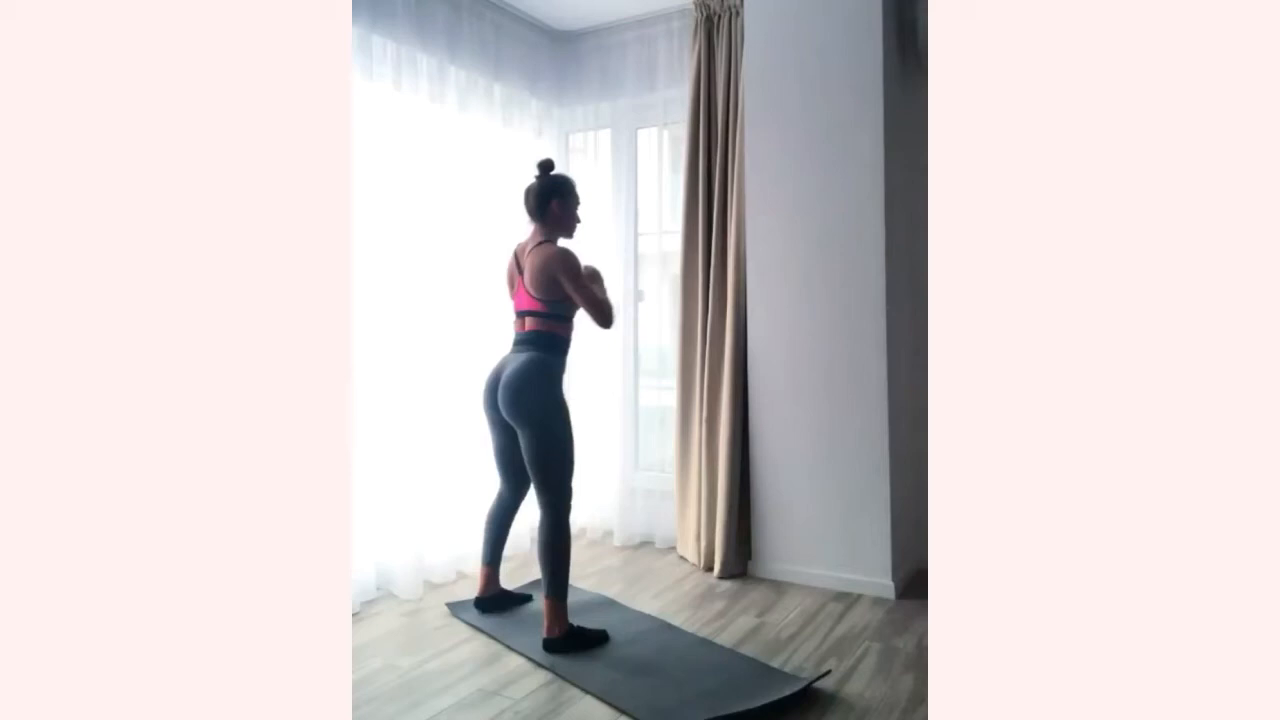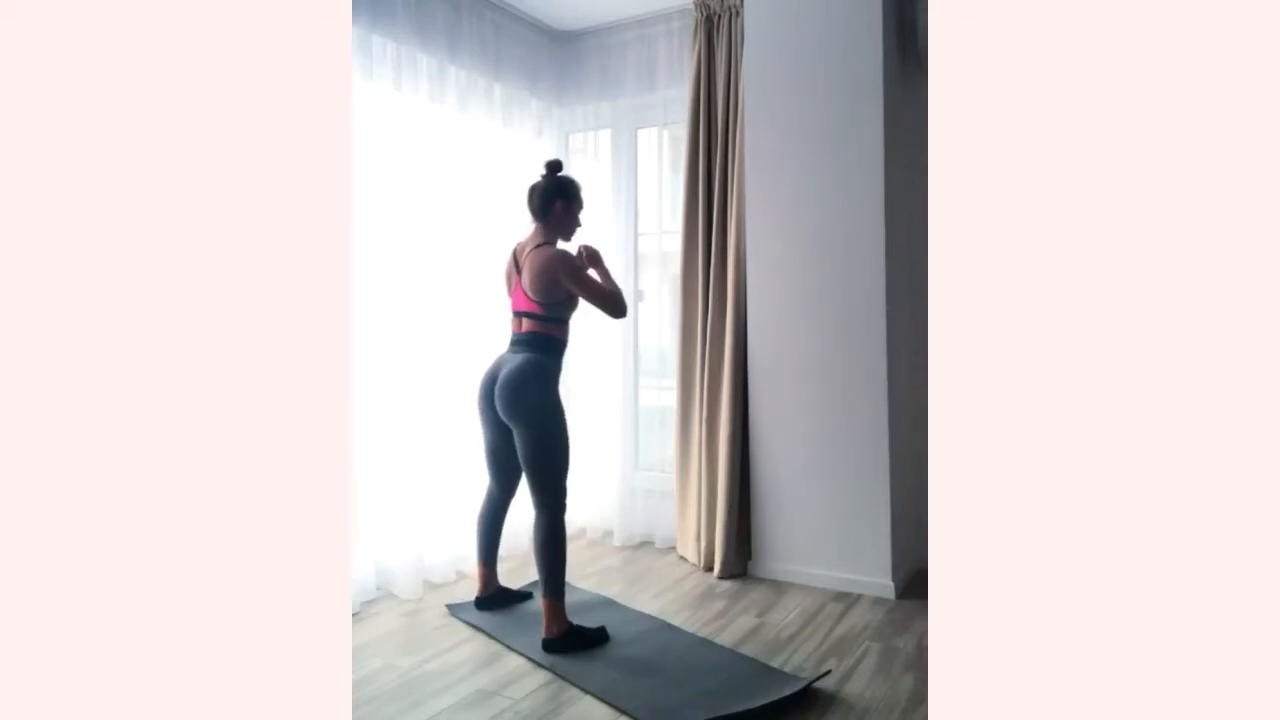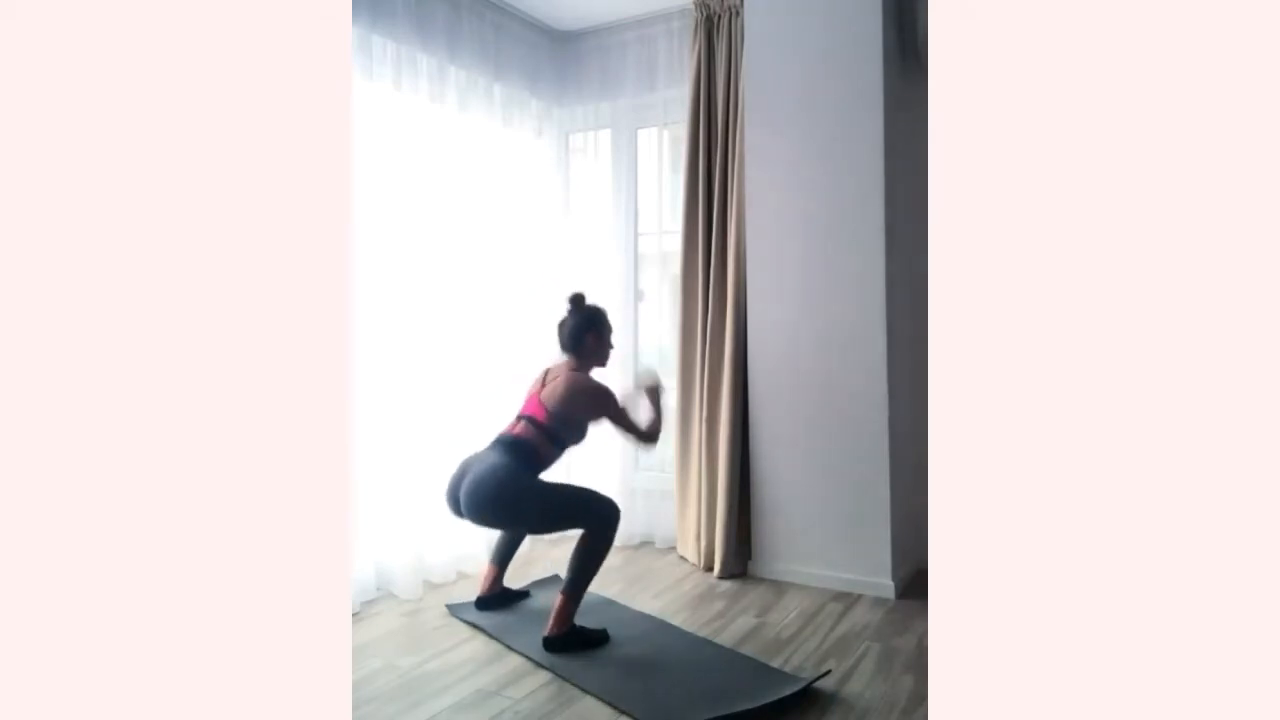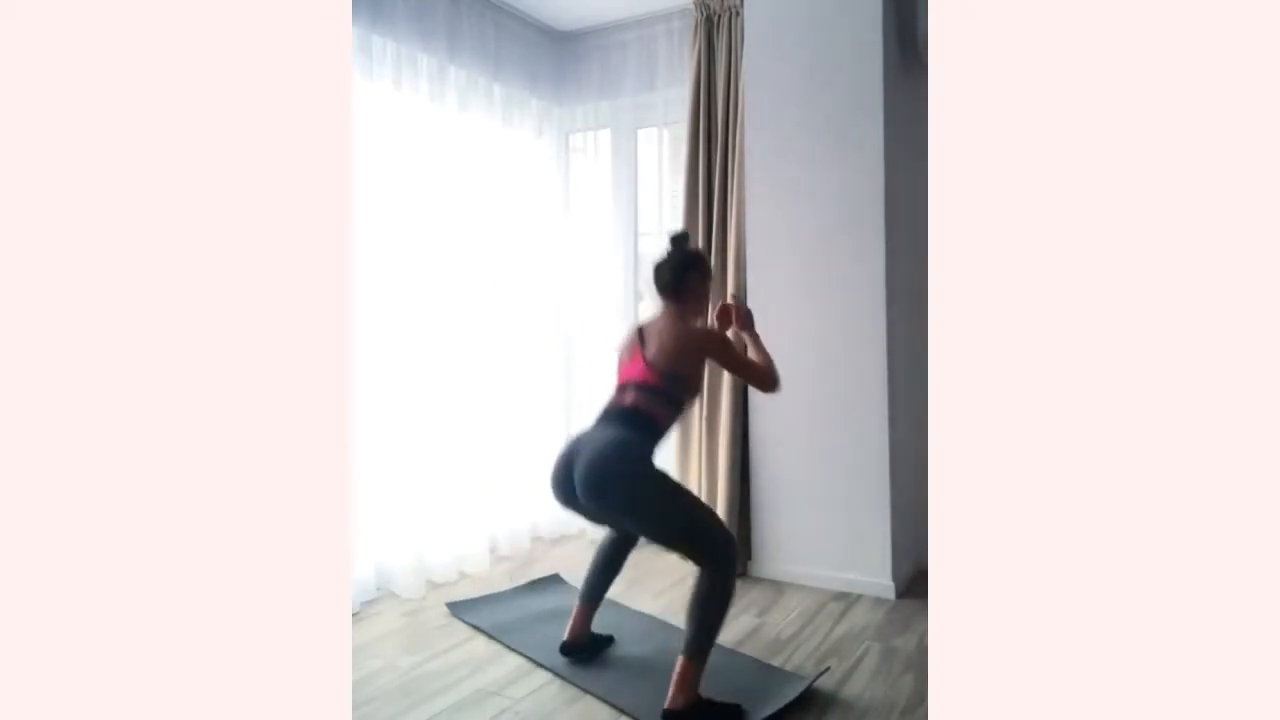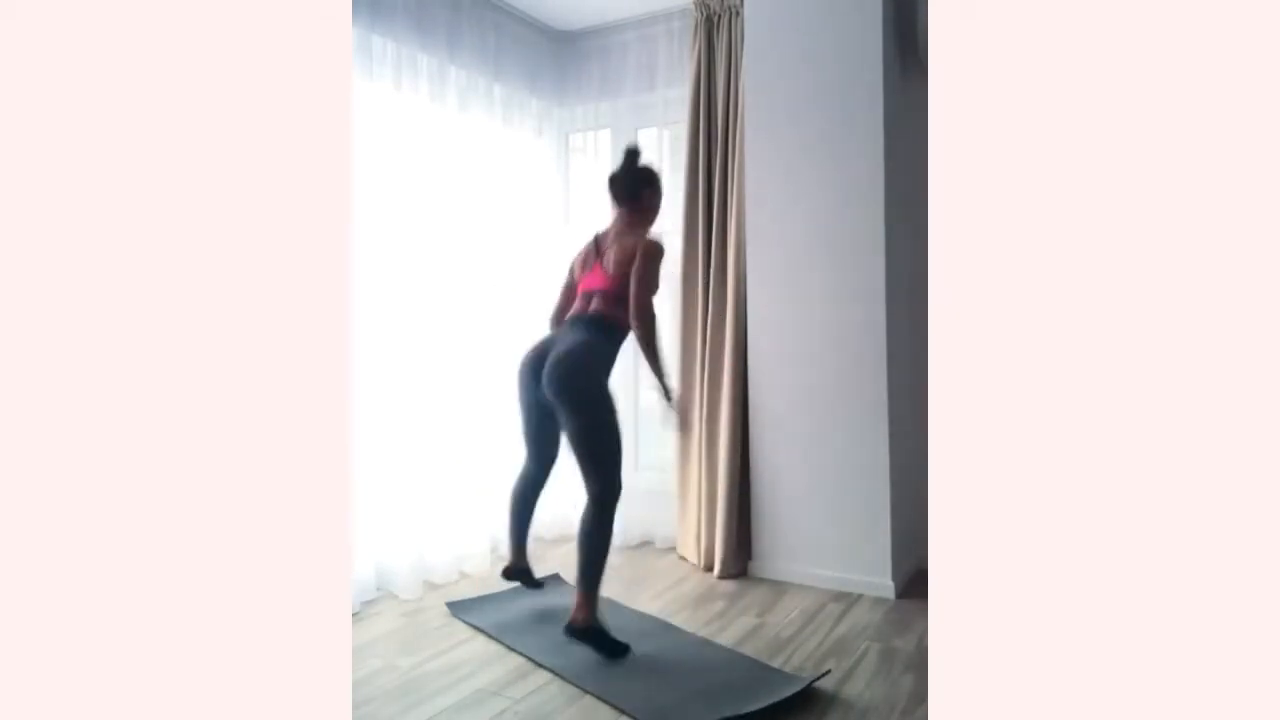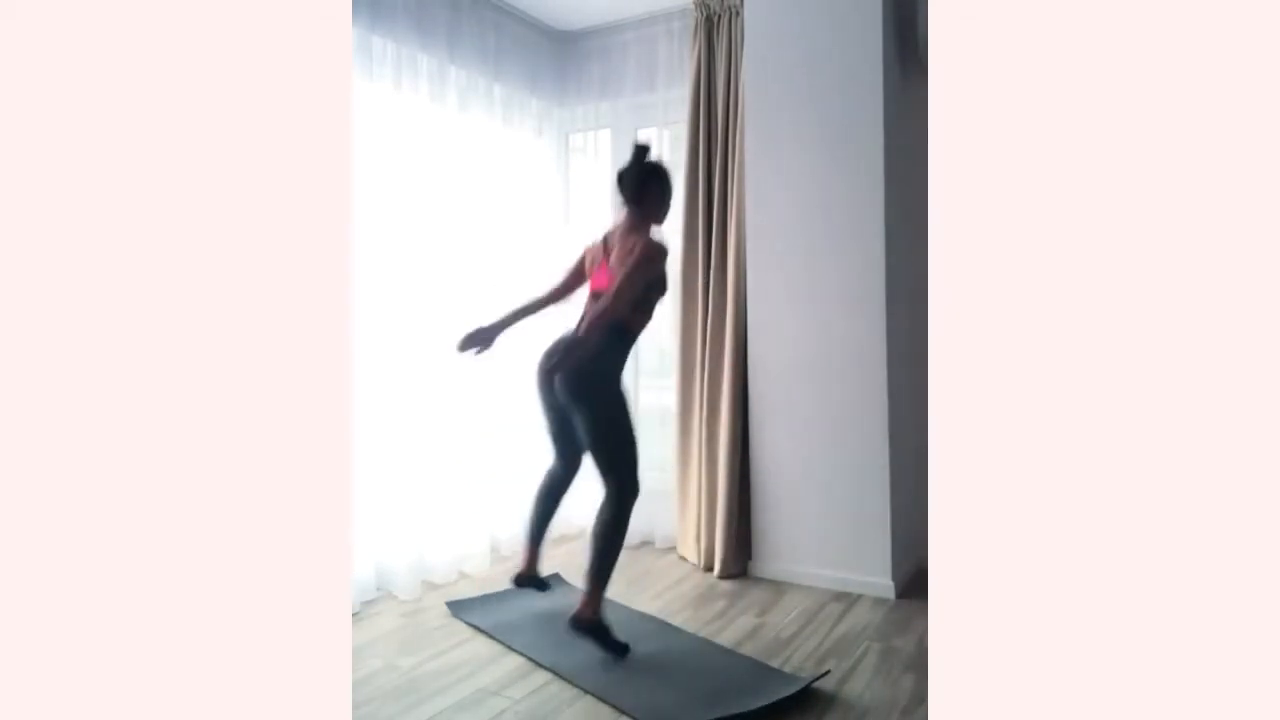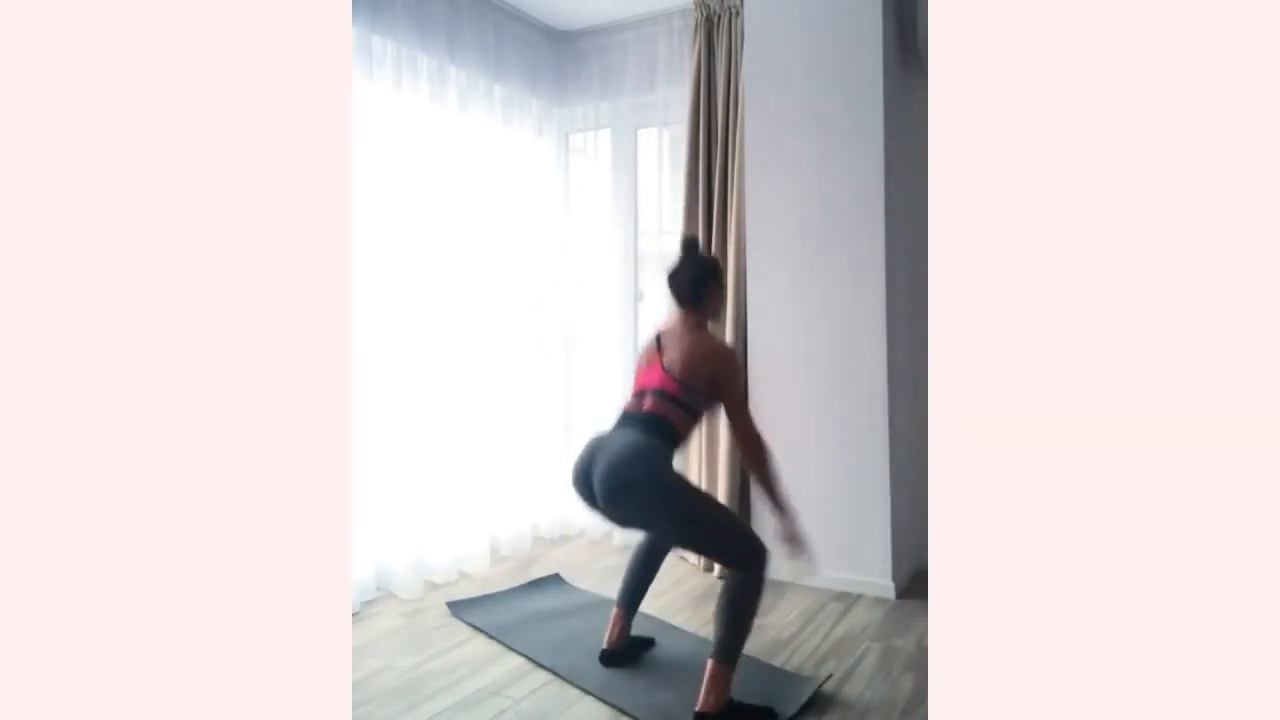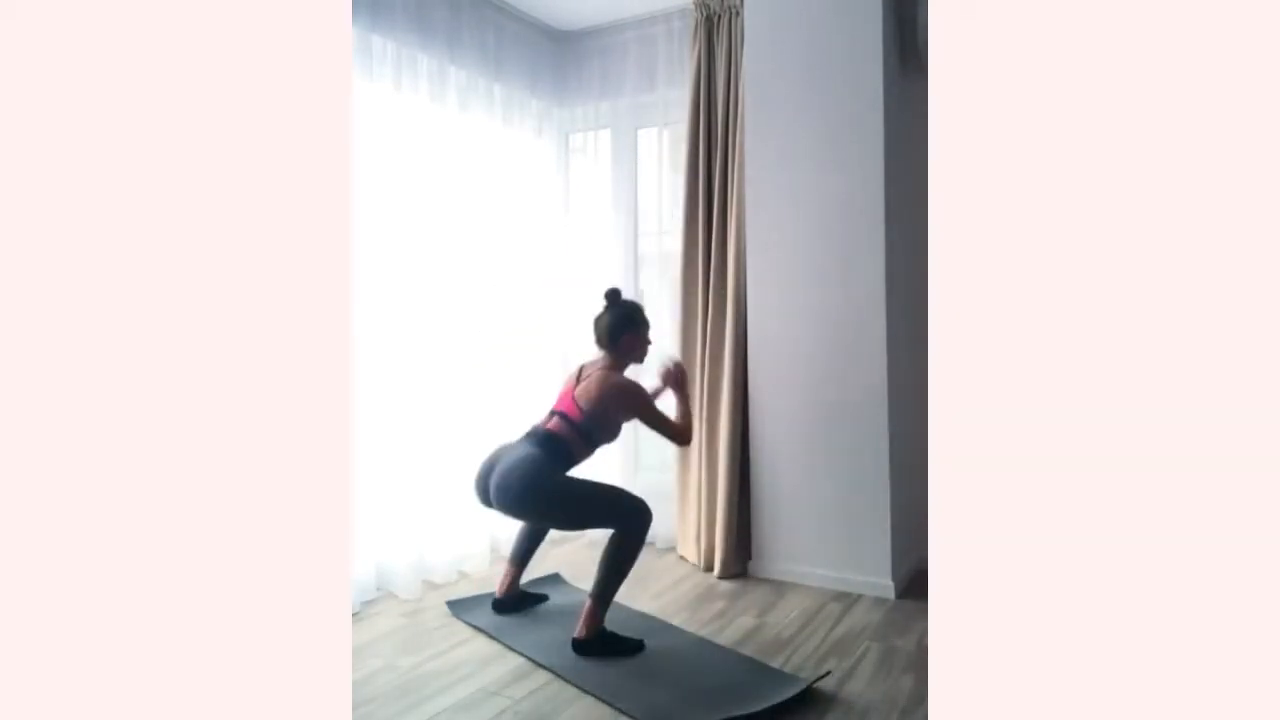
dt=0.7s
person 1, frame 1
left shoulder: (517, 256)
right shoulder: (558, 257)
right elbow: (604, 317)
left wrist: (579, 284)
right wrist: (596, 280)
left hip: (502, 377)
right hip: (534, 383)
left knee: (512, 489)
right knee: (555, 504)
left ankle: (488, 588)
right ankle: (557, 627)
person 1, frame 2
left shoulder: (515, 255)
right shoulder: (557, 259)
right elbow: (616, 308)
left wrist: (577, 268)
right wrist: (596, 264)
left hip: (496, 377)
right hip: (531, 384)
left knee: (500, 488)
right knee: (550, 505)
left ankle: (487, 587)
right ankle: (556, 627)
person 1, frame 3
left shoulder: (547, 375)
right shoulder: (590, 390)
right elbow: (645, 437)
left wrist: (610, 407)
right wrist: (655, 402)
left hip: (465, 481)
right hip: (496, 490)
left knee: (533, 505)
right knee: (602, 515)
left ankle: (491, 588)
right ankle: (561, 628)
person 1, frame 4
left shoulder: (637, 335)
right shoulder: (696, 336)
right elbow: (767, 381)
right wrist: (748, 332)
left hip: (570, 465)
right hip: (617, 469)
left knee: (626, 524)
right knee: (721, 556)
left ankle: (577, 632)
person 1, frame 5
left shoulder: (590, 246)
right shoulder: (646, 250)
right elbow: (638, 319)
right wrist: (665, 386)
left hip: (542, 357)
right hip: (576, 373)
left knee: (539, 462)
right knee: (604, 492)
left ankle: (515, 561)
right ankle: (583, 617)
person 1, frame 6
left shoulder: (599, 245)
right shoulder: (651, 251)
left elbow: (555, 293)
right elbow: (614, 303)
left wrist: (498, 327)
right wrist: (576, 351)
left hip: (557, 362)
right hip: (590, 372)
left knee: (564, 464)
right knee: (623, 488)
left ankle: (528, 567)
right ankle: (589, 612)
person 1, frame 7
left shoulder: (653, 346)
right shoulder: (717, 354)
right elbow: (746, 443)
right wrist: (783, 512)
left hip: (588, 465)
right hip: (632, 474)
left knee: (663, 530)
right knee: (748, 555)
left ankle: (616, 640)
person 1, frame 8
left shoulder: (585, 370)
right shoulder: (622, 388)
right elbow: (682, 436)
left wrist: (659, 389)
right wrist: (681, 391)
left hip: (494, 470)
right hip: (522, 482)
left knee: (550, 497)
right knee: (634, 516)
left ankle: (507, 590)
right ankle: (590, 632)
